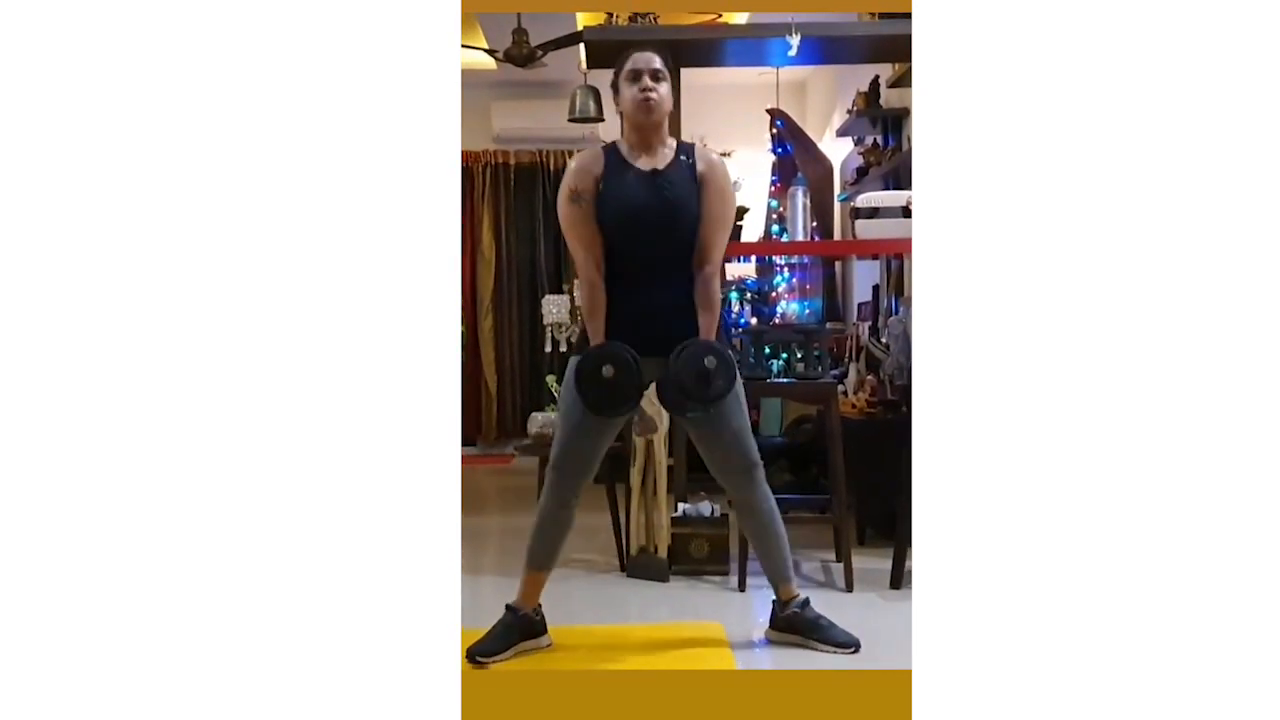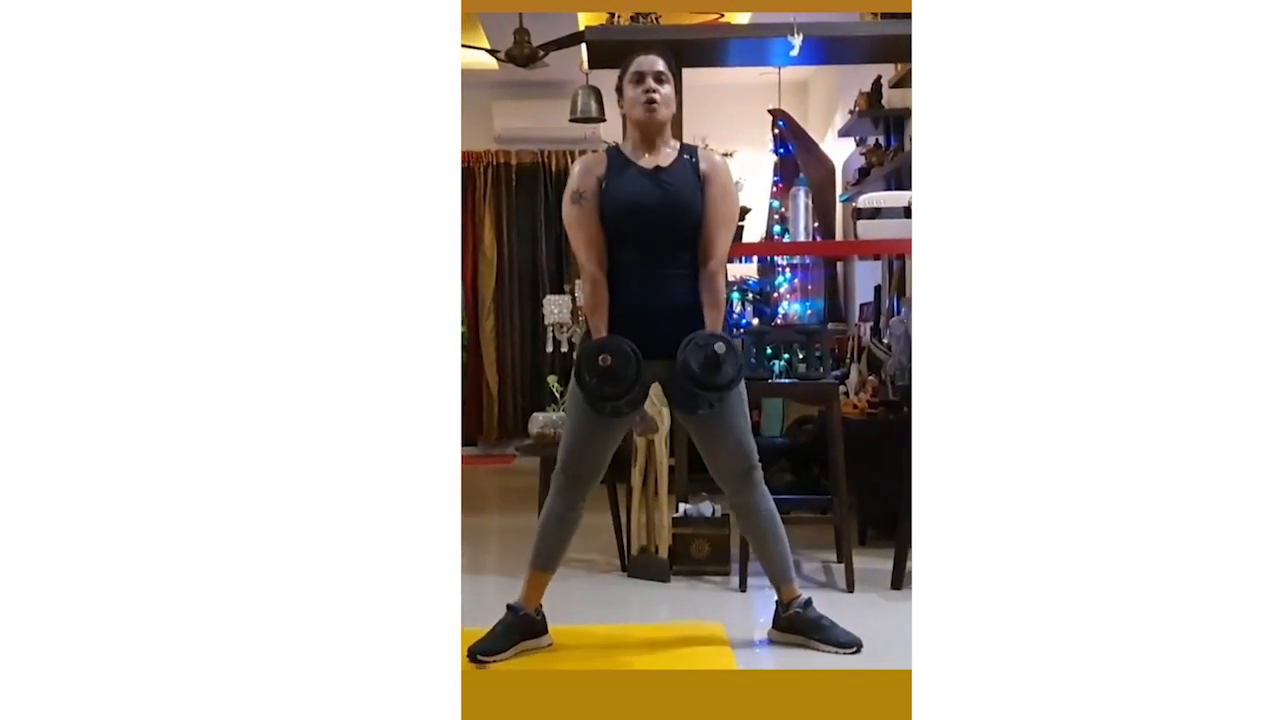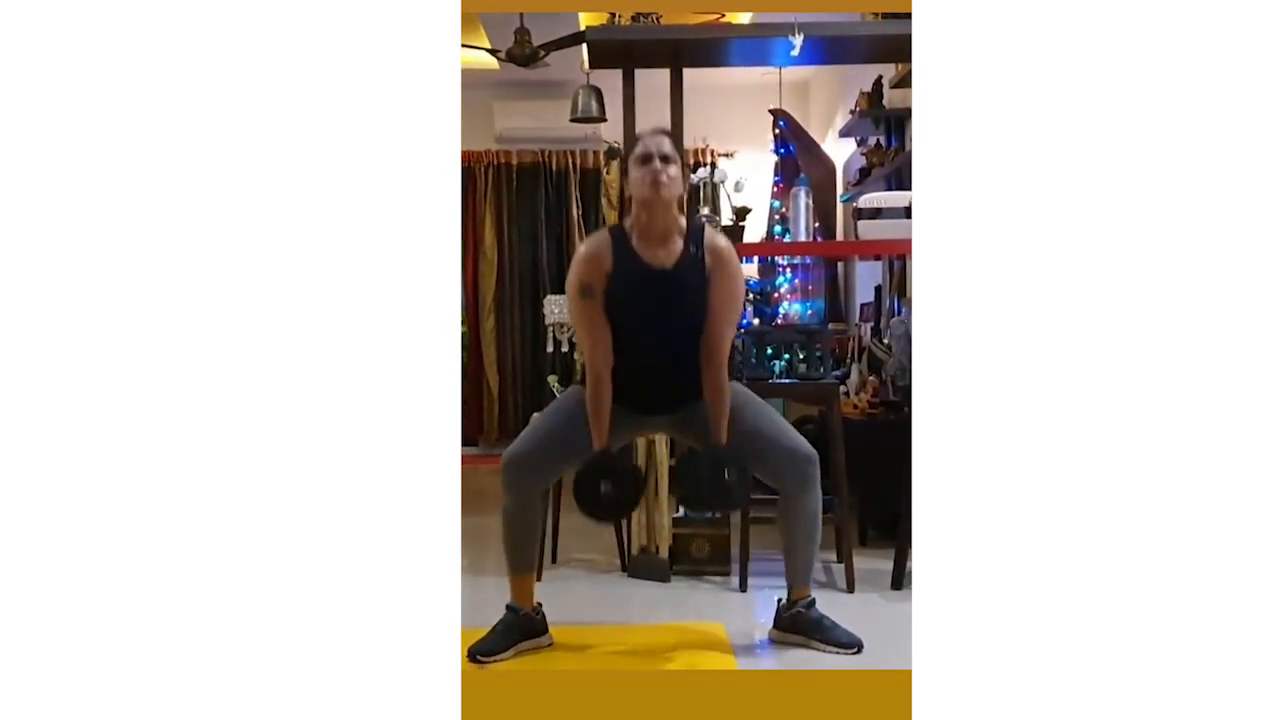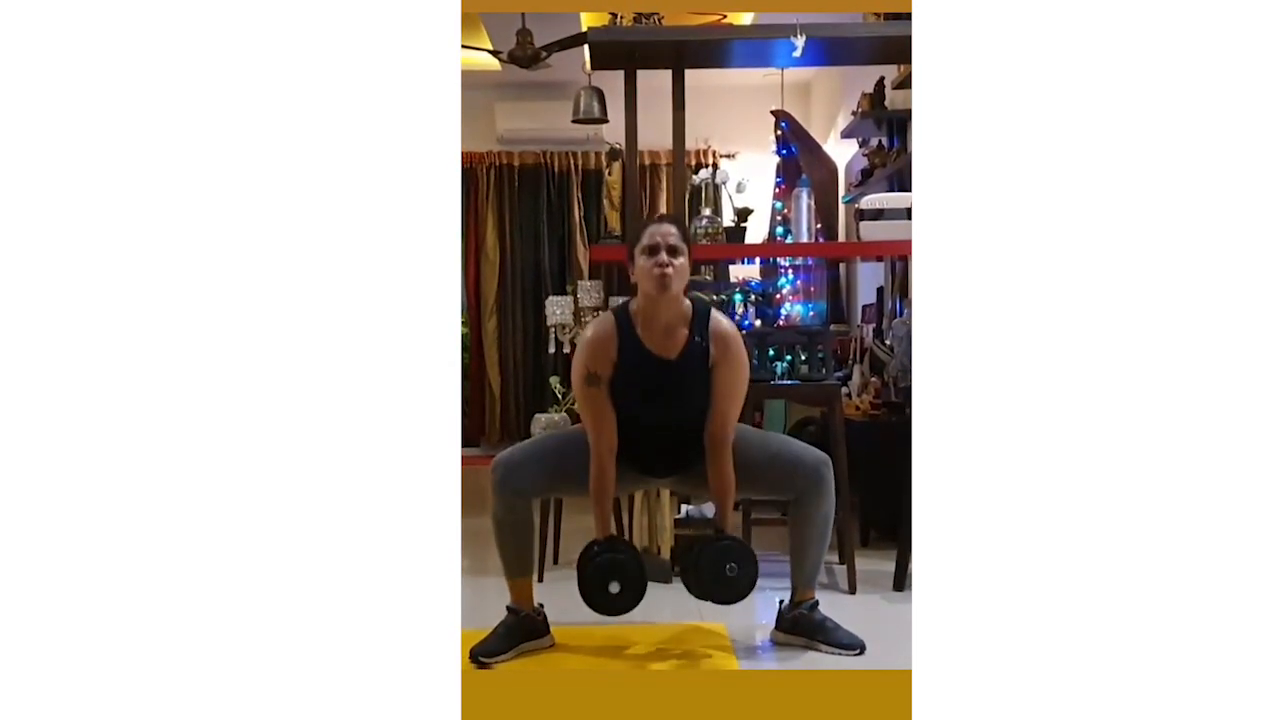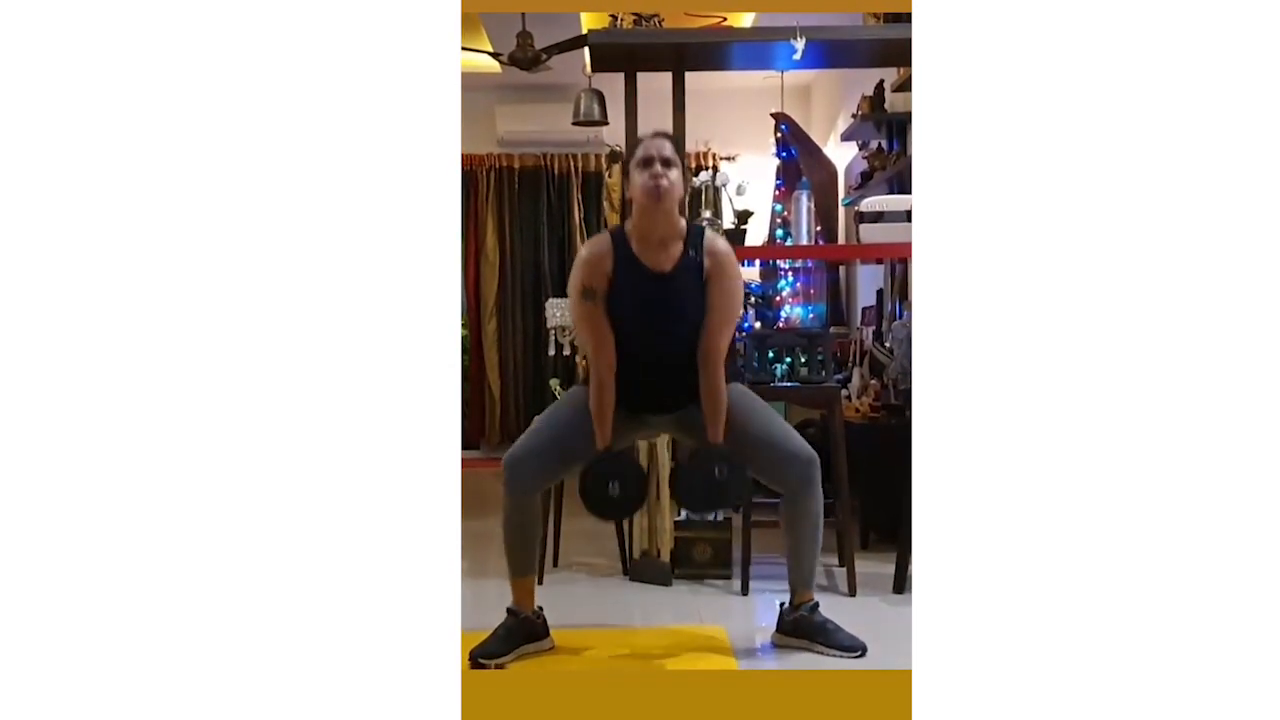
dt=0.4s
person 1, frame 1
left shoulder: (705, 166)
right shoulder: (588, 170)
left elbow: (709, 266)
right elbow: (589, 270)
left wrist: (706, 347)
right wrist: (598, 351)
left hip: (689, 341)
right hip: (615, 343)
left knee: (743, 471)
right knee: (564, 475)
left ankle: (791, 609)
right ankle: (524, 616)
person 1, frame 2
left shoulder: (708, 168)
right shoulder: (592, 172)
left elbow: (713, 265)
right elbow: (593, 270)
left hip: (693, 341)
right hip: (619, 343)
left knee: (742, 473)
right knee: (573, 477)
left ankle: (793, 609)
right ankle: (526, 616)
person 1, frame 3
left shoulder: (715, 253)
right shoulder: (596, 256)
left elbow: (715, 359)
right elbow: (598, 366)
left wrist: (718, 445)
right wrist: (599, 453)
left hip: (693, 398)
right hip: (622, 398)
left knee: (800, 463)
right knee: (519, 469)
left ankle: (797, 609)
right ankle: (524, 616)
person 1, frame 4
left shoulder: (722, 337)
right shoulder: (601, 340)
left elbow: (720, 443)
right elbow: (602, 451)
left wrist: (723, 532)
right wrist: (604, 539)
left hip: (696, 454)
right hip: (626, 454)
left knee: (815, 474)
right knee: (508, 477)
left ankle: (800, 612)
right ankle: (525, 618)
person 1, frame 5
left shoulder: (715, 254)
right shoulder: (599, 256)
left elbow: (714, 354)
right elbow: (600, 356)
left wrist: (715, 446)
right wrist: (604, 448)
left hip: (695, 393)
right hip: (620, 395)
left knee: (801, 465)
right knee: (520, 470)
left ankle: (802, 614)
right ankle: (523, 619)
